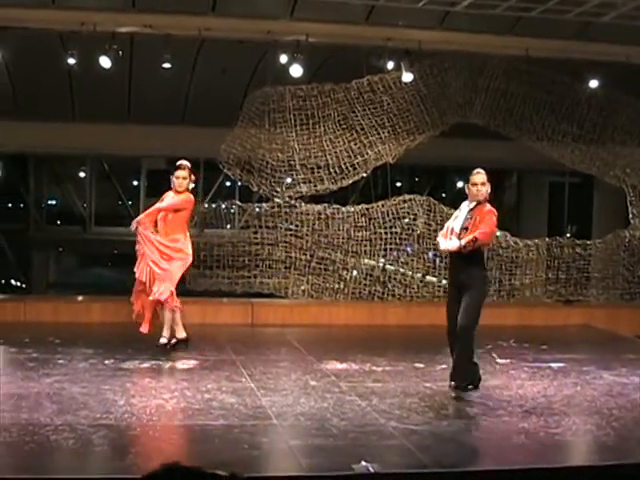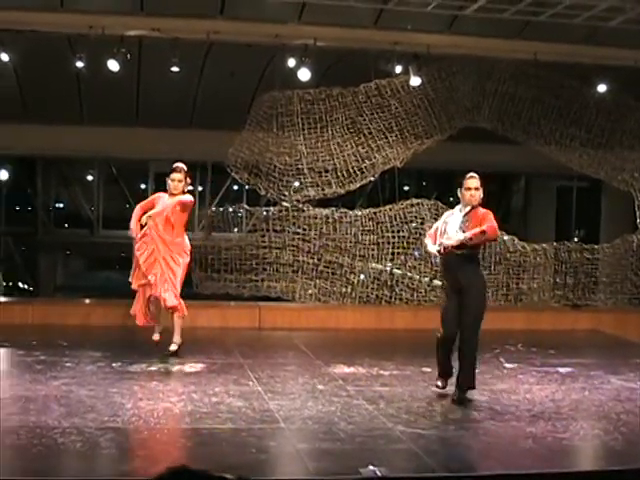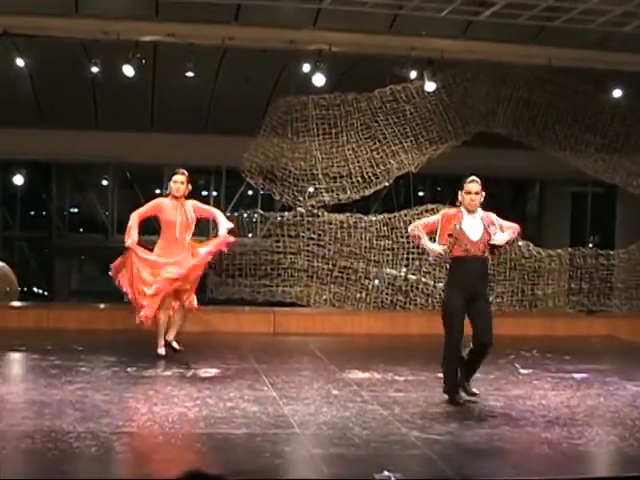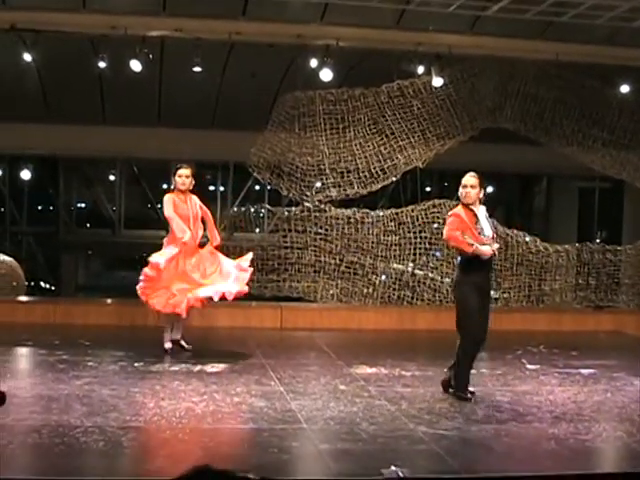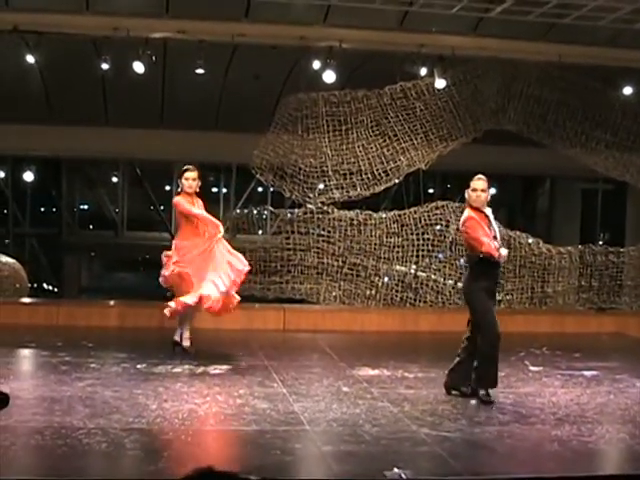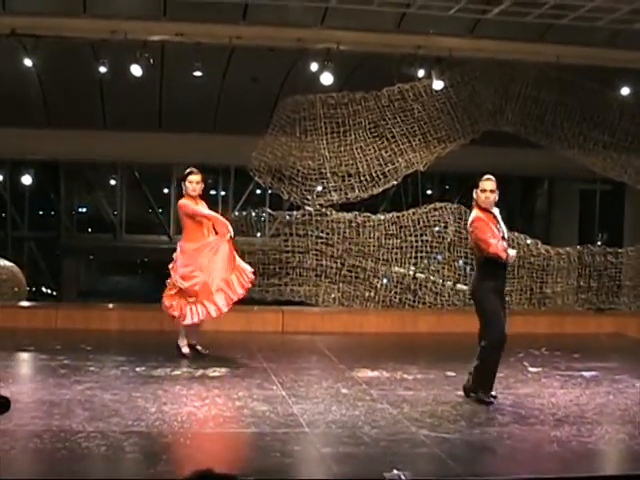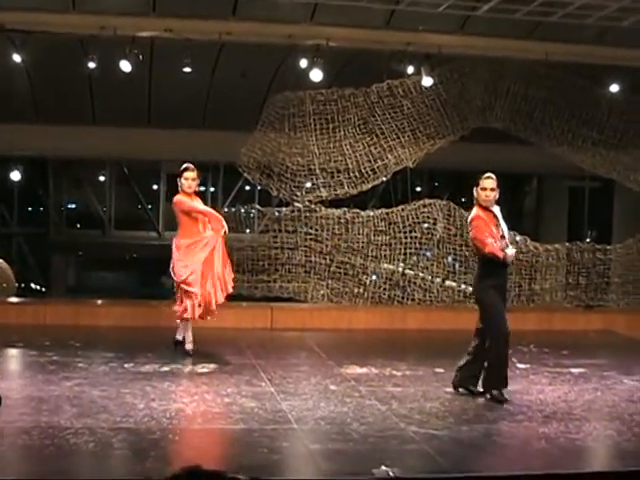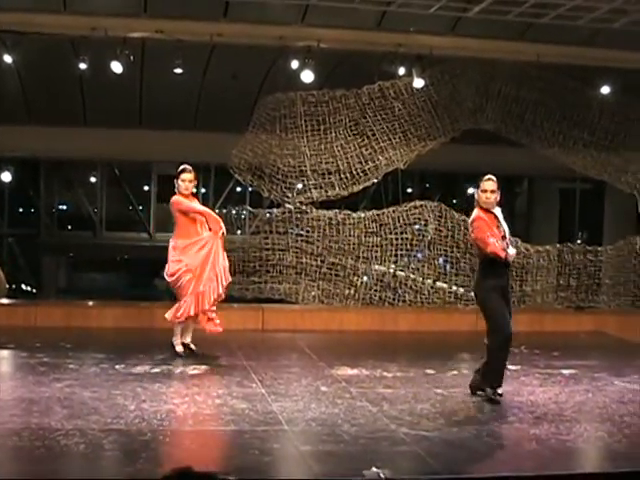
dt=0.3s
person 1, frame 1
left shoulder: (488, 212)
right shoulder: (460, 211)
left elbow: (485, 236)
right elbow: (444, 234)
left wrist: (460, 245)
right wrist: (444, 243)
left hip: (475, 277)
right hip: (455, 276)
left knee: (464, 328)
right knee: (454, 331)
left ankle: (460, 379)
right ankle: (471, 377)
person 1, frame 2
left shoulder: (483, 215)
right shoulder: (448, 215)
left elbow: (492, 232)
right elbow: (431, 234)
left wrist: (461, 238)
right wrist: (432, 245)
left hip: (472, 280)
right hip: (450, 280)
left knee: (469, 335)
right knee: (448, 332)
left ankle: (463, 387)
right ankle: (444, 373)
person 1, frame 3
left shoulder: (490, 219)
right shoulder: (448, 216)
left elbow: (514, 229)
right elbow: (415, 228)
left wrist: (503, 237)
right wrist: (429, 245)
left hip: (480, 286)
right hip: (456, 284)
left knee: (485, 339)
right knee: (454, 338)
left ankle: (465, 377)
right ankle: (452, 389)
person 1, frame 4
left shoulder: (483, 214)
right shoulder: (457, 215)
right elbow: (450, 237)
left wrist: (492, 246)
right wrist: (475, 248)
left hip: (484, 281)
right hip: (467, 281)
left knee: (478, 336)
right knee: (471, 334)
left ankle: (453, 378)
right ankle: (460, 385)
person 1, frame 5
left shoulder: (486, 215)
right shoulder: (469, 218)
left elbow: (494, 244)
right elbow: (483, 245)
left wrist: (499, 251)
right wrist: (499, 253)
left hip: (488, 283)
right hip: (477, 284)
left knee: (477, 336)
right knee: (490, 334)
left ankle: (456, 380)
right ankle: (481, 386)
person 1, frame 6
left shoulder: (494, 216)
right shoulder: (478, 218)
left elbow: (502, 245)
right elbow: (489, 246)
left wrist: (508, 252)
right wrist: (507, 254)
left hip: (496, 284)
right hip: (485, 285)
left knee: (495, 336)
right knee: (495, 336)
left ankle: (475, 384)
right ankle: (480, 387)
person 1, frame 7
left shoulder: (494, 214)
right shoulder: (477, 217)
left elbow: (503, 244)
right elbow: (487, 246)
left wrist: (508, 251)
right wrist: (504, 254)
left hip: (498, 282)
right hip: (486, 283)
left knee: (486, 334)
right knee: (499, 333)
left ankle: (465, 379)
right ankle: (494, 385)
person 1, frame 8
left shoulder: (497, 215)
right shoulder: (478, 218)
left elbow: (506, 244)
right elbow: (488, 246)
left wrist: (509, 250)
right wrist: (505, 254)
left hip: (501, 283)
right hip: (488, 284)
left knee: (503, 335)
right knee: (500, 333)
left ankle: (482, 380)
right ankle: (490, 384)
person 2, frame 1
left shoulder: (188, 199)
right shoulder: (168, 195)
left elbow: (161, 208)
right elbow: (155, 213)
left wrist: (139, 219)
right wrist: (146, 226)
left hip: (178, 249)
right hip: (161, 248)
left knee: (164, 289)
right knee: (162, 290)
left ankle: (166, 334)
right ankle: (180, 335)
person 2, frame 2
left shoulder: (188, 200)
right shoulder: (159, 197)
left elbow: (178, 200)
right elbow: (140, 207)
left wrist: (153, 213)
right wrist: (134, 225)
left hip: (176, 251)
right hip: (156, 250)
left knee: (171, 293)
right knee: (151, 292)
left ankle: (176, 339)
right ankle: (157, 327)
person 2, frame 3
left shoulder: (191, 205)
right shoulder: (159, 203)
left elbow: (215, 213)
right elbow: (135, 216)
left wrist: (223, 229)
right wrist: (132, 236)
left hip: (185, 256)
right hip: (163, 256)
left knee: (184, 299)
right knee: (163, 299)
left ankle: (170, 337)
right ankle: (160, 343)
person 2, frame 4
left shoulder: (195, 200)
right shoulder: (170, 198)
left elbow: (207, 216)
right elbow: (169, 213)
left wrist: (214, 238)
right wrist: (182, 230)
left hip: (194, 251)
right hip: (176, 250)
left knee: (195, 295)
right knee: (177, 293)
left ankle: (177, 335)
right ankle: (167, 337)
person 2, frame 5
left shoulder: (198, 201)
right shoulder: (178, 201)
right elbow: (195, 214)
left wrist: (214, 231)
right wrist: (217, 225)
left hip: (200, 251)
right hip: (184, 251)
left knee: (196, 293)
right knee: (189, 293)
left ankle: (178, 337)
right ankle: (185, 337)
person 2, frame 6
left shoulder: (202, 203)
right shoulder: (183, 204)
left elbow: (209, 225)
right elbow: (207, 214)
left wrist: (222, 234)
right wrist: (227, 225)
left hip: (205, 254)
right hip: (190, 254)
left knee: (204, 297)
right knee: (191, 297)
left ankle: (192, 340)
right ankle: (182, 341)
person 2, frame 7
left shoulder: (196, 199)
right shoulder: (178, 200)
left elbow: (205, 223)
right elbow: (203, 210)
left wrist: (216, 230)
right wrist: (222, 222)
left hip: (201, 250)
right hip: (185, 250)
left knee: (198, 293)
right knee: (191, 293)
left ankle: (180, 336)
right ankle: (187, 339)
person 2, frame 8
left shoulder: (194, 201)
right shoulder: (176, 200)
left elbow: (202, 223)
right elbow: (201, 210)
left wrist: (214, 231)
right wrist: (219, 223)
left hip: (198, 252)
right hip: (182, 251)
left knee: (199, 295)
right knee: (186, 295)
left ankle: (187, 338)
right ankle: (177, 339)
